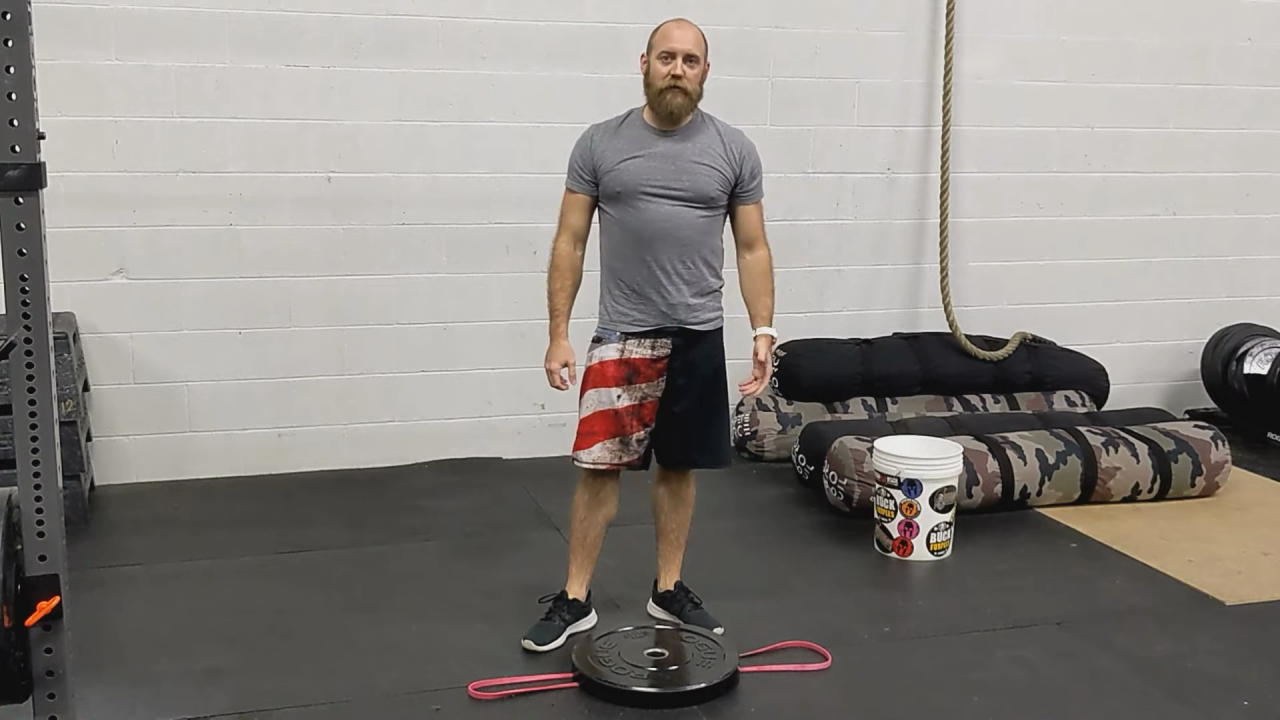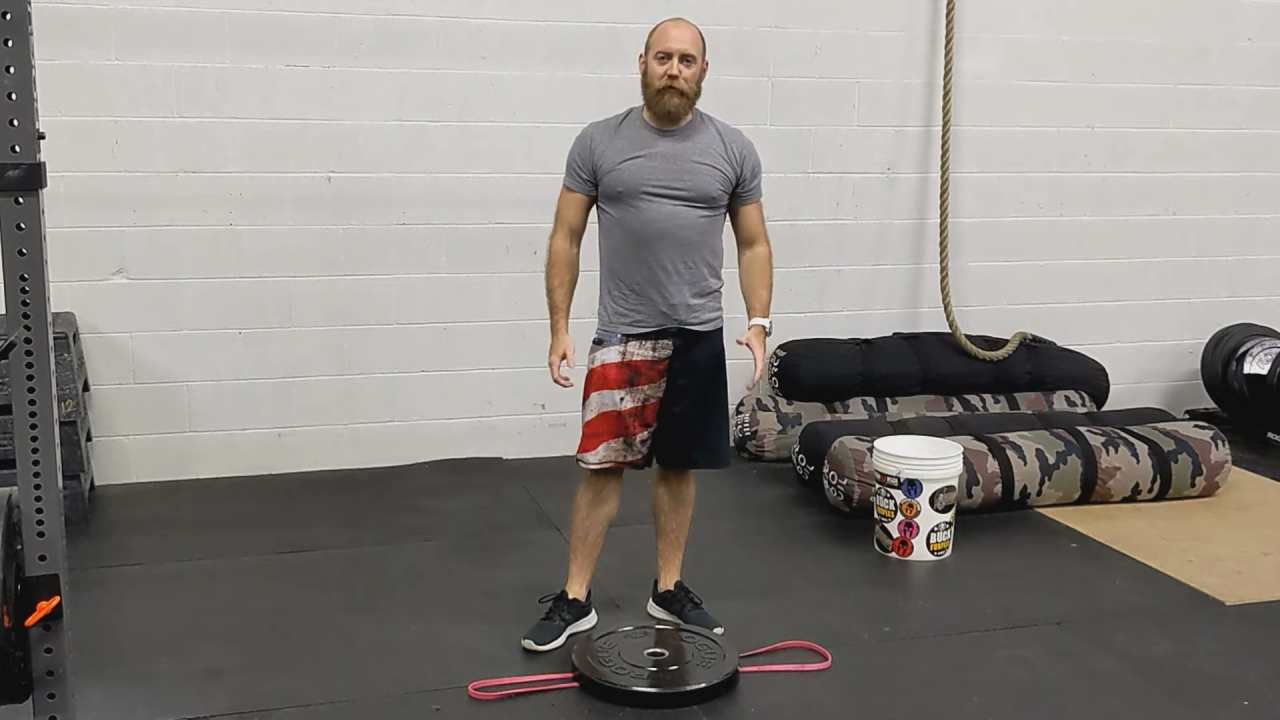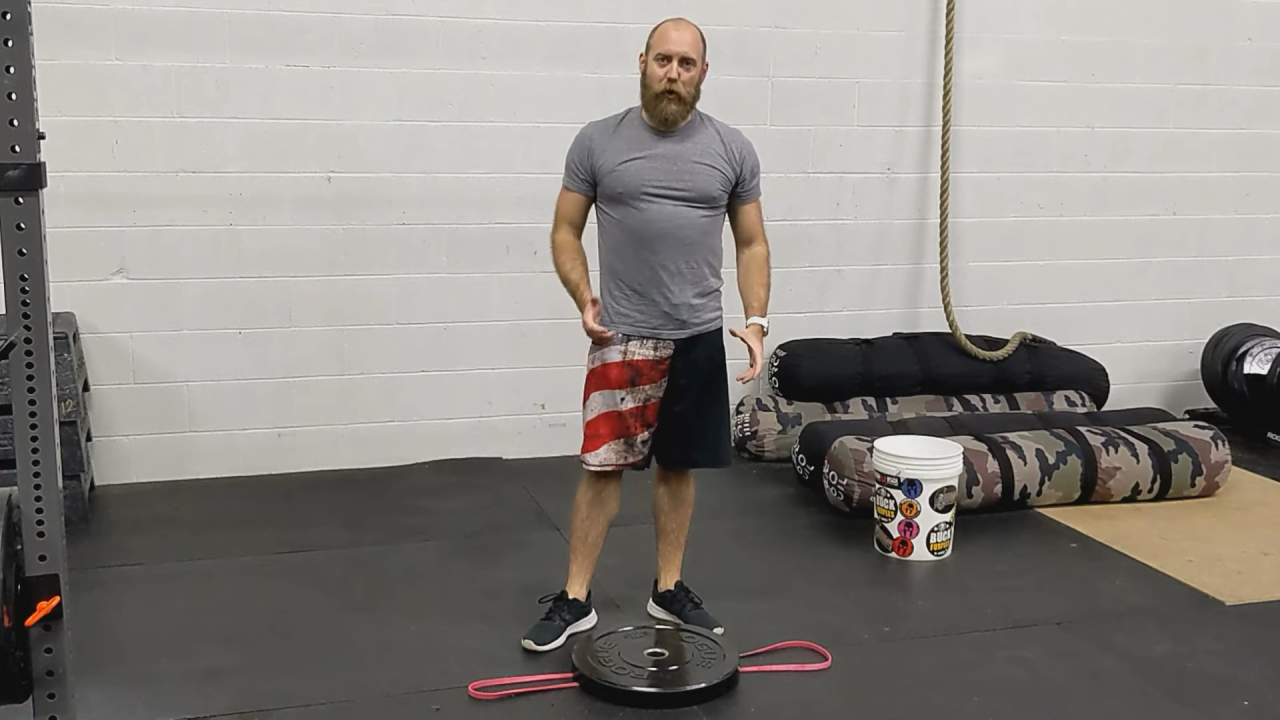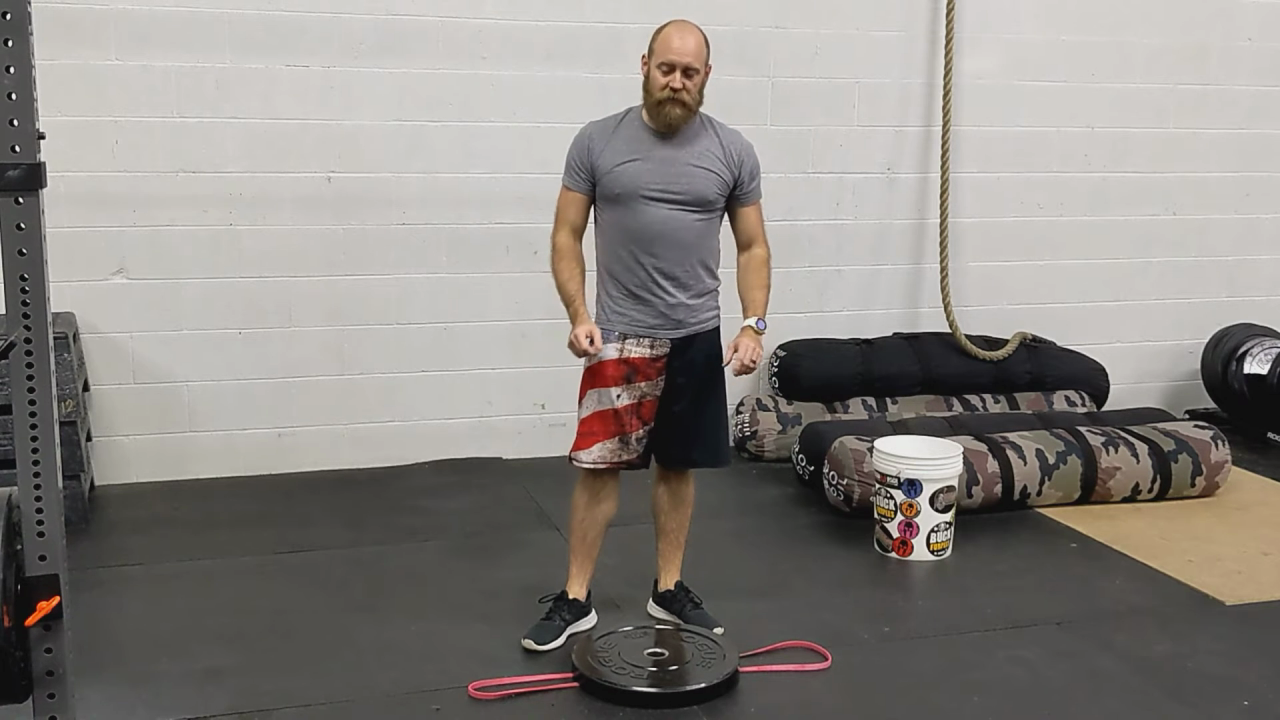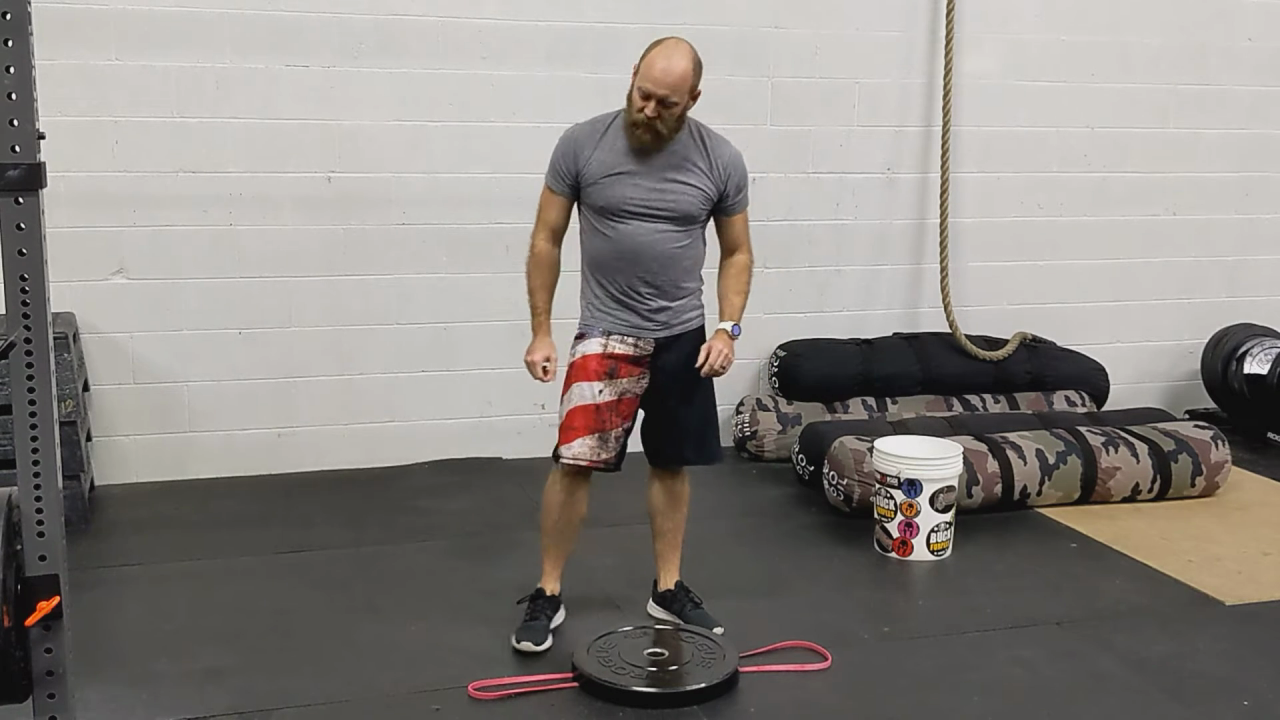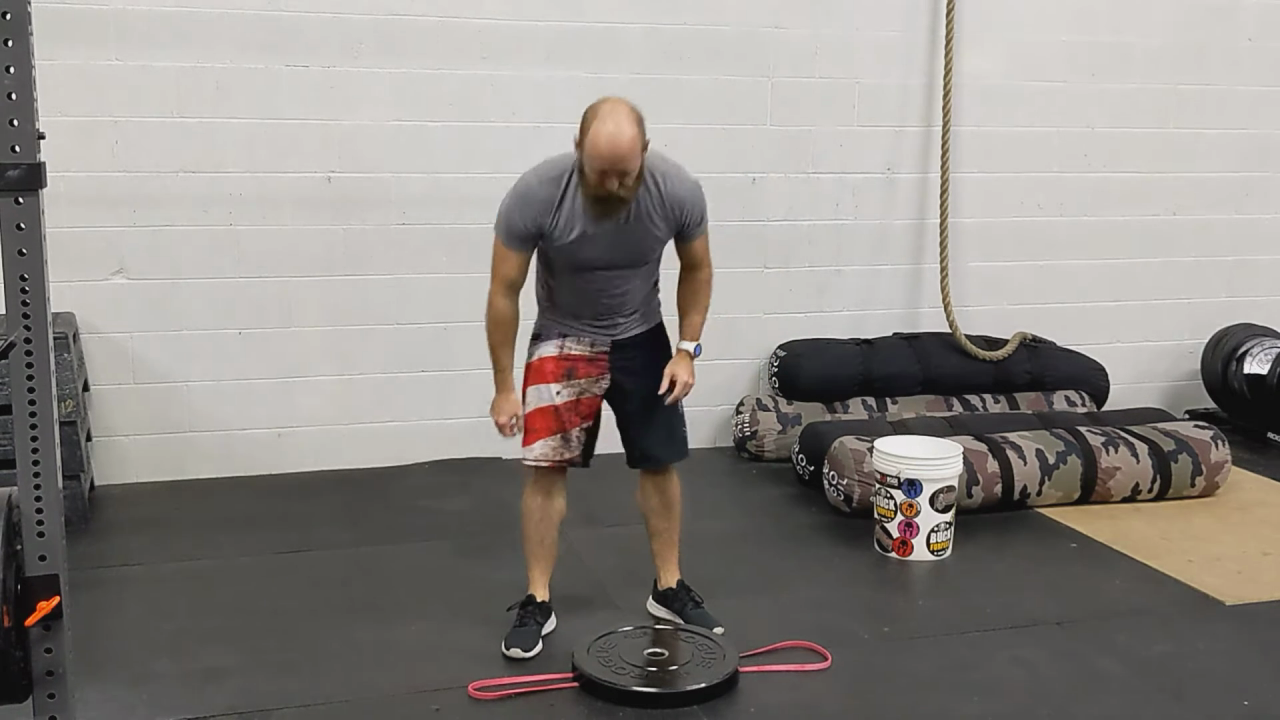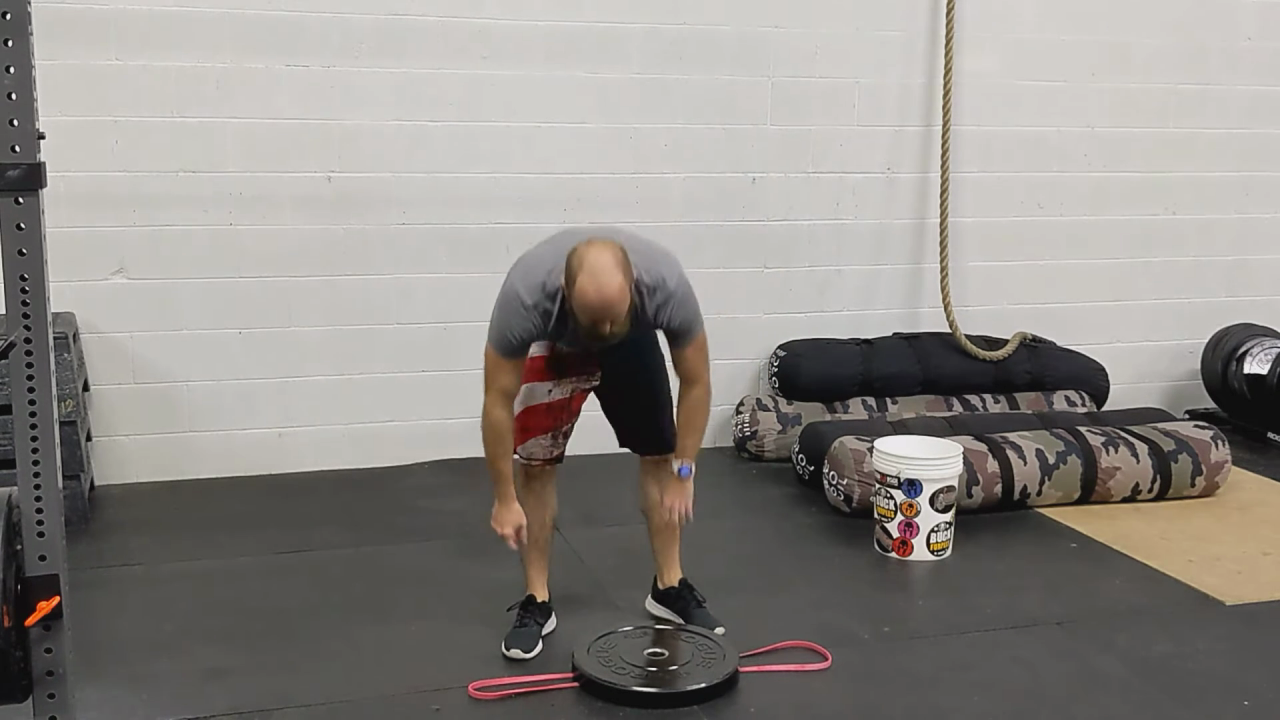
dt=0.3s
person 1, frame 1
left shoulder: (734, 149)
right shoulder: (599, 144)
left elbow: (752, 248)
right elbow: (570, 242)
left wrist: (764, 332)
right wrist: (557, 333)
left hip: (699, 336)
right hip: (622, 336)
left knee: (679, 465)
right knee: (600, 465)
left ankle: (669, 589)
right ankle: (574, 600)
person 1, frame 2
left shoulder: (733, 148)
right shoulder: (598, 142)
left elbow: (753, 244)
right elbow: (565, 238)
left wrist: (758, 320)
right wrist: (558, 329)
left hip: (700, 338)
right hip: (622, 338)
left knee: (679, 466)
right knee: (601, 465)
left ankle: (669, 590)
right ankle: (574, 599)
person 1, frame 3
left shoulder: (732, 148)
right shoulder: (597, 142)
left elbow: (751, 244)
right elbow: (566, 231)
left wrist: (756, 319)
right wrist: (585, 299)
left hip: (700, 337)
right hip: (624, 339)
left knee: (678, 466)
right knee: (603, 466)
left ankle: (669, 589)
right ankle: (574, 599)
person 1, frame 4
left shoulder: (732, 150)
right shoulder: (597, 140)
left elbow: (753, 247)
right elbow: (567, 236)
left wrist: (754, 324)
right wrist: (578, 316)
left hip: (698, 337)
right hip: (621, 337)
left knee: (678, 466)
right knee: (597, 465)
left ankle: (668, 590)
right ankle: (574, 600)
person 1, frame 5
left shoulder: (721, 160)
right shoulder: (581, 144)
left elbow: (737, 252)
right elbow: (545, 240)
left wrist: (727, 328)
right wrist: (541, 331)
left hip: (683, 338)
right hip: (606, 335)
left knee: (671, 465)
right knee: (575, 461)
left ankle: (668, 588)
right ankle: (547, 594)
person 1, frame 6
left shoulder: (678, 189)
right shoulder: (535, 193)
left elbow: (697, 270)
right elbow: (503, 295)
left wrist: (687, 349)
right wrist: (503, 391)
left hip: (642, 336)
right hip: (564, 340)
left knee: (660, 461)
right knee: (546, 466)
left ankle: (669, 589)
right ankle: (538, 602)
person 1, frame 7
left shoulder: (667, 285)
right shoulder: (526, 294)
left elbow: (696, 381)
right elbow: (498, 401)
left wrist: (682, 471)
right wrist: (504, 496)
left hip: (632, 344)
right hip: (554, 345)
left knee: (659, 455)
right knee: (535, 463)
left ankle: (669, 587)
right ankle: (537, 602)
